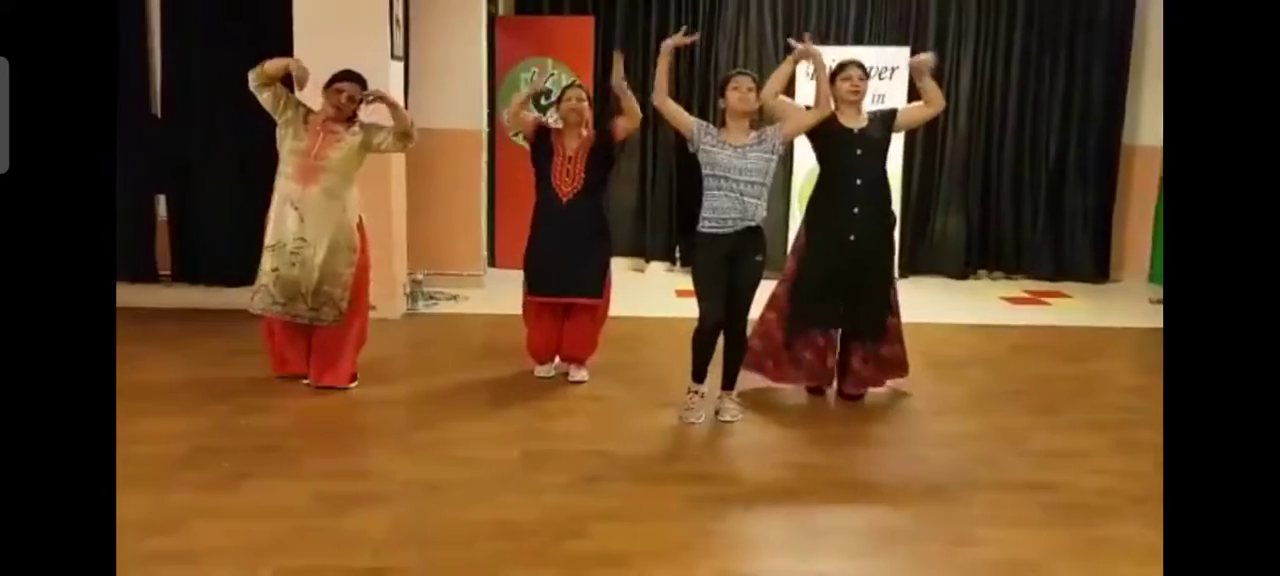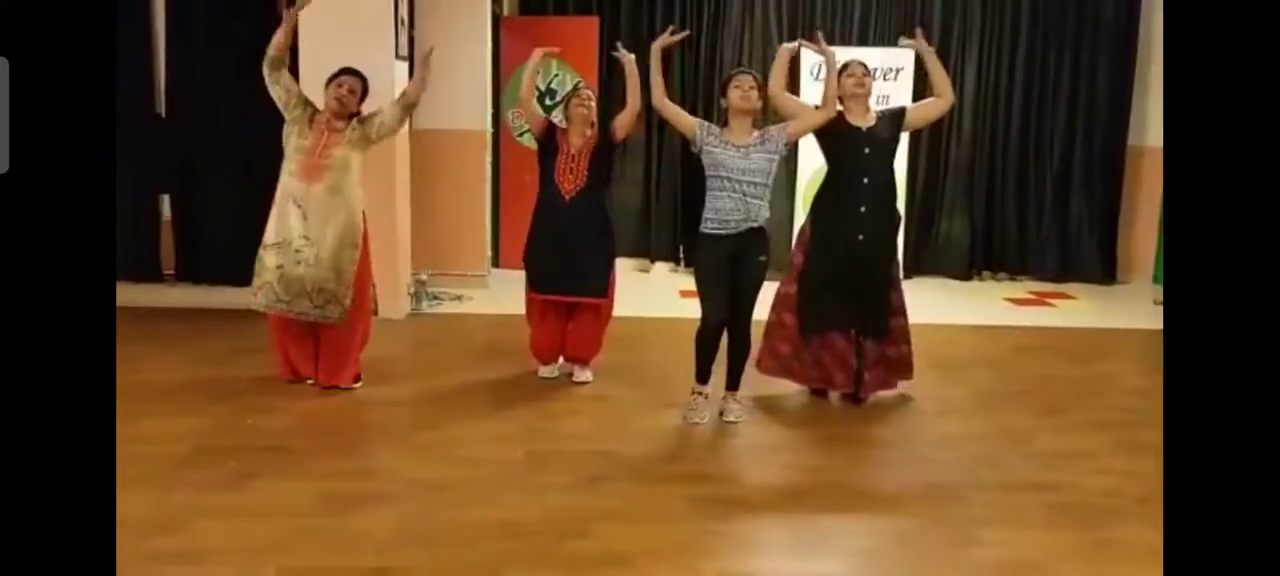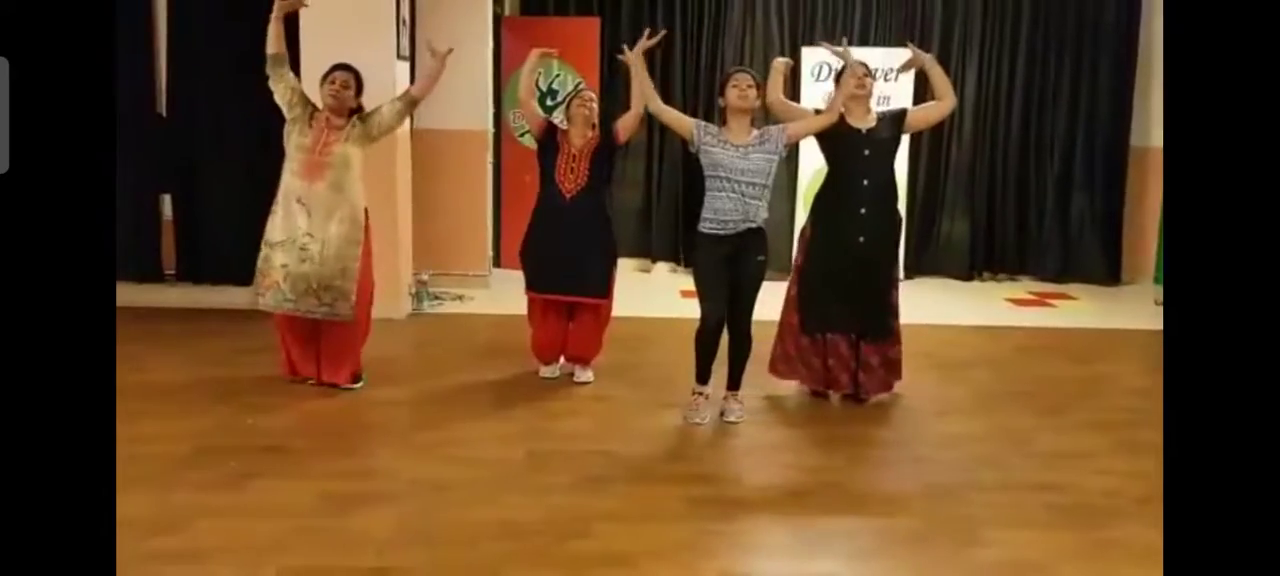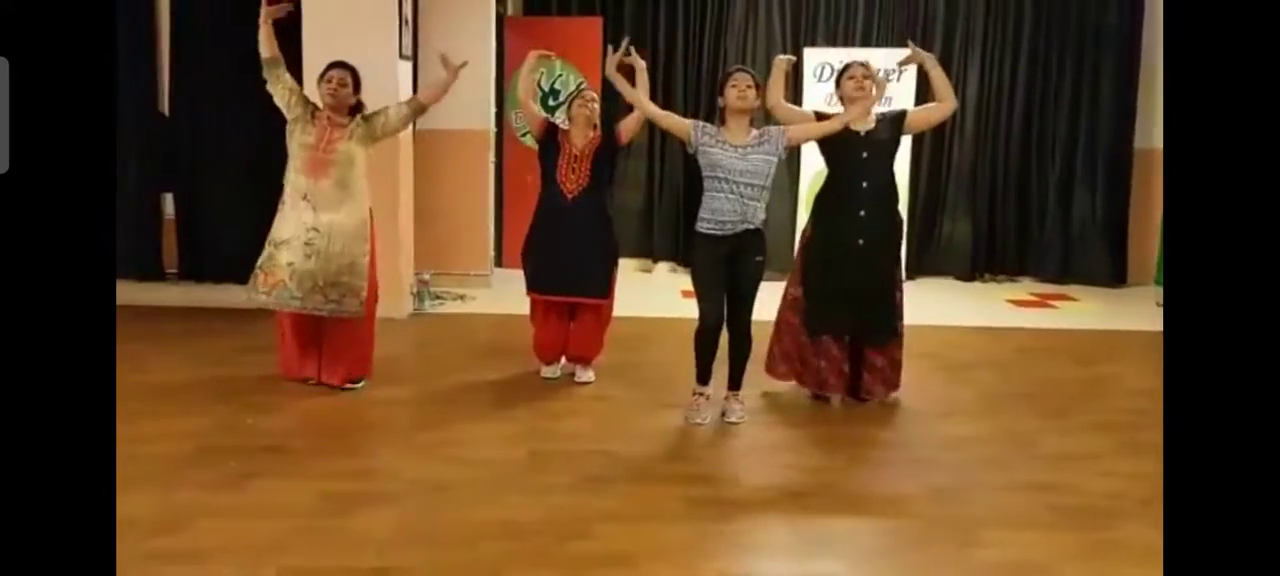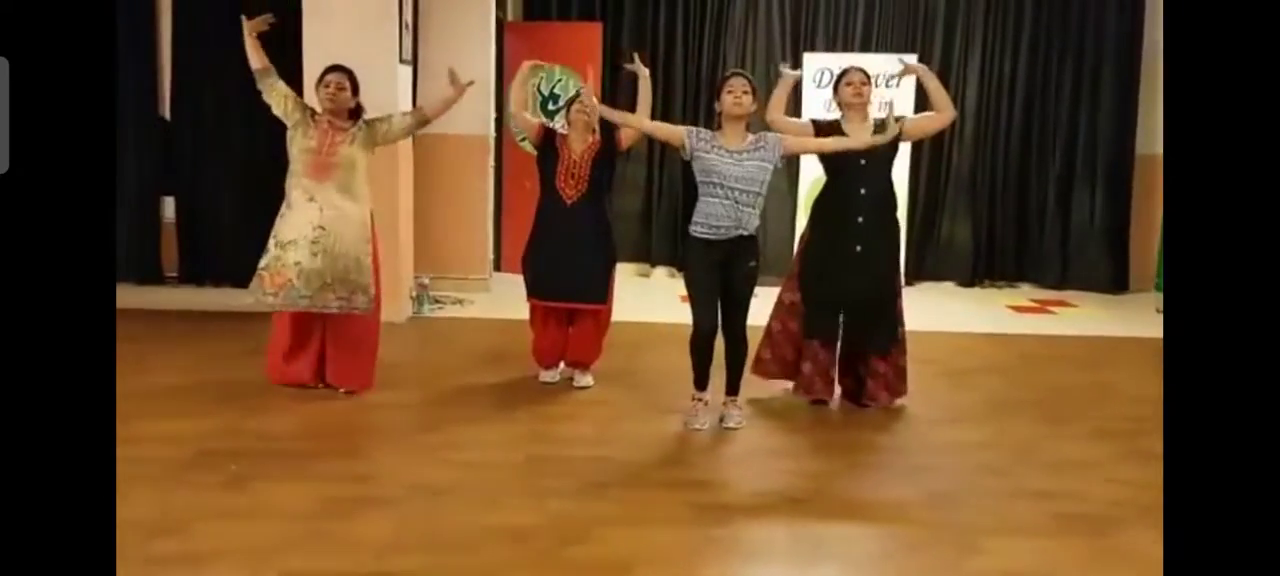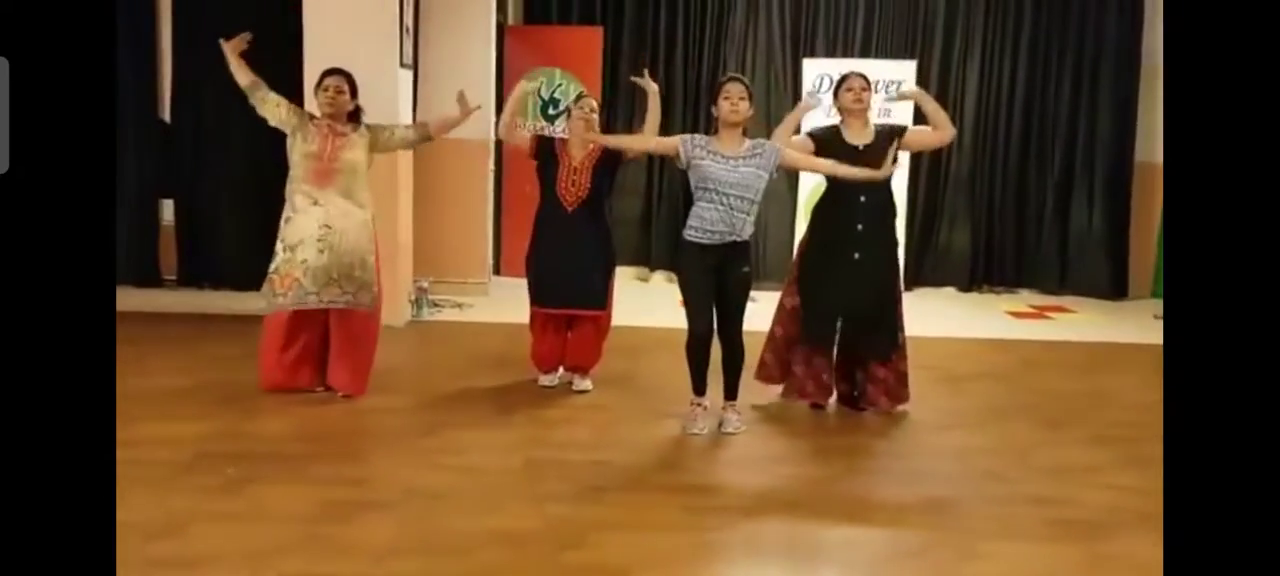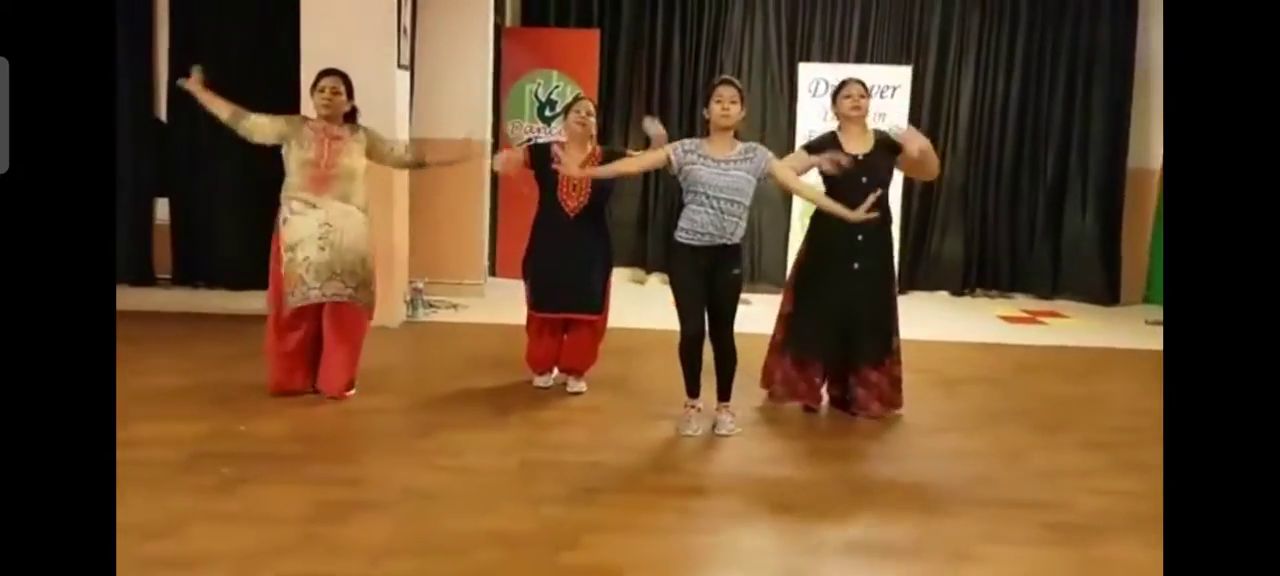
dt=0.2s
person 1, frame 1
left shoulder: (771, 138)
right shoulder: (703, 135)
left elbow: (821, 111)
right elbow: (661, 100)
left wrist: (816, 63)
right wrist: (665, 53)
left hip: (749, 241)
right hip: (710, 240)
left knee: (737, 321)
right knee: (711, 318)
left ankle: (728, 393)
right ankle: (696, 390)
person 1, frame 2
left shoulder: (774, 139)
right shoulder: (706, 135)
left elbow: (827, 111)
right elbow: (660, 102)
left wrist: (829, 60)
right wrist: (656, 53)
left hip: (752, 241)
right hip: (712, 240)
left knee: (740, 321)
right knee: (714, 318)
left ankle: (732, 394)
right ankle: (700, 391)
person 1, frame 3
left shoulder: (774, 139)
right shoulder: (704, 134)
left elbow: (830, 116)
right elbow: (656, 107)
right wrist: (638, 62)
left hip: (751, 241)
right hip: (711, 239)
left knee: (740, 322)
right knee: (712, 318)
left ankle: (733, 394)
right ankle: (700, 391)
person 1, frame 4
left shoulder: (773, 139)
right shoulder: (703, 135)
left elbow: (831, 125)
right elbow: (650, 110)
right wrist: (615, 76)
left hip: (749, 241)
right hip: (709, 239)
left knee: (739, 321)
right knee: (711, 319)
left ankle: (734, 394)
right ankle: (701, 392)
person 1, frame 5
left shoulder: (769, 145)
right shoulder: (699, 140)
left elbow: (827, 144)
right elbow: (645, 125)
left wrist: (878, 138)
right wrist: (597, 107)
left hip: (743, 246)
right hip: (703, 244)
left knee: (735, 326)
right knee: (705, 324)
left ankle: (733, 399)
right ankle: (699, 397)
person 1, frame 6
left shoulder: (765, 152)
right shoulder: (694, 146)
left elbow: (820, 164)
right elbow: (643, 143)
left wrist: (874, 173)
right wrist: (593, 139)
left hip: (736, 252)
right hip: (696, 249)
left knee: (730, 331)
right knee: (699, 329)
left ankle: (731, 405)
right ankle: (698, 402)
person 1, frame 7
left shoulder: (755, 155)
right shoulder: (687, 150)
left elbow: (798, 185)
right elbow: (637, 163)
left wrist: (847, 213)
right wrist: (584, 172)
left hip: (727, 254)
right hip: (687, 251)
left knee: (722, 333)
right knee: (692, 332)
left ankle: (725, 406)
right ankle: (692, 404)
person 2, frame 1
left shoulder: (360, 134)
right shoulder: (292, 117)
left elbow: (404, 138)
right elbow: (257, 81)
left wrist: (390, 103)
right wrist: (290, 64)
left hip: (336, 229)
right hip: (289, 225)
left knee: (335, 300)
right knee: (288, 295)
left ankle: (336, 371)
right ankle: (299, 366)
person 2, frame 2
left shoulder: (363, 131)
right shoulder: (299, 115)
left elbow: (405, 106)
right elbow: (274, 69)
left wrist: (422, 71)
left hip: (339, 227)
right hip: (291, 224)
left knee: (339, 300)
right knee: (291, 298)
left ankle: (341, 370)
right ankle: (303, 366)
person 2, frame 3
left shoulder: (364, 128)
right shoulder: (298, 114)
left elbow: (408, 101)
right elbow: (277, 68)
left wrist: (437, 65)
left hip: (342, 225)
right hip: (293, 222)
left knee: (343, 299)
right knee: (293, 297)
left ankle: (342, 370)
right ankle: (305, 368)
person 2, frame 4
left shoulder: (366, 127)
right shoulder: (299, 114)
left elbow: (413, 107)
right elbow: (273, 71)
left wrist: (449, 78)
left hip: (346, 223)
right hip: (298, 221)
left knee: (346, 297)
right knee: (297, 296)
left ankle: (345, 370)
right ankle: (305, 367)
person 2, frame 5
left shoulder: (367, 132)
right shoulder: (299, 119)
left elbow: (416, 119)
right elbow: (267, 80)
left wrist: (455, 95)
right wrist: (249, 34)
left hip: (349, 226)
right hip: (301, 225)
left knee: (349, 301)
right knee: (299, 300)
left ankle: (345, 374)
right ankle: (302, 371)
person 2, frame 6
left shoulder: (367, 135)
right shoulder: (297, 124)
left elbow: (417, 134)
right elbow: (258, 94)
left wrist: (459, 117)
right wrist: (231, 55)
left hip: (350, 229)
right hip: (302, 229)
left knee: (349, 305)
right knee: (299, 304)
left ankle: (345, 378)
right ankle: (302, 375)
person 2, frame 7
left shoulder: (362, 137)
right shoulder: (292, 128)
left elbow: (405, 156)
right elbow: (242, 120)
left wrist: (449, 158)
right wrist: (198, 90)
left hip: (347, 232)
right hip: (299, 231)
left knee: (343, 308)
right knee: (297, 307)
left ankle: (338, 379)
right ankle: (298, 378)
person 3, frame 1
left shoulder: (883, 122)
right shoulder: (819, 122)
left elbow: (935, 106)
right elbow: (769, 99)
left wrist: (922, 74)
left hip: (873, 230)
right hip: (826, 226)
left knee: (867, 305)
right knee: (815, 300)
left ankle: (855, 378)
right ankle: (815, 372)
person 3, frame 2
left shoulder: (892, 120)
right shoulder: (826, 122)
left elbow: (945, 100)
right elbow: (776, 95)
left wrist: (928, 55)
right wrist: (784, 55)
left hip: (878, 230)
right hip: (831, 226)
left knee: (873, 306)
right knee: (825, 303)
left ankle: (861, 381)
right ankle: (822, 375)
person 3, frame 3
left shoulder: (894, 122)
right shoulder: (826, 124)
left elbow: (946, 103)
right elbow: (775, 102)
left wrist: (927, 62)
right wrist: (778, 68)
left hip: (879, 230)
right hip: (832, 227)
left knee: (872, 307)
right knee: (827, 304)
left ankle: (863, 381)
right ankle: (822, 377)
person 3, frame 4
left shoulder: (893, 123)
right shoulder: (825, 123)
left elbow: (947, 105)
right elbow: (775, 106)
left wrist: (928, 62)
right wrist: (779, 67)
left hip: (879, 231)
right hip: (832, 228)
left knee: (874, 307)
right knee: (826, 305)
left ankle: (863, 380)
right ankle: (822, 380)
person 3, frame 5
left shoulder: (891, 128)
right shoulder: (823, 131)
left elbow: (946, 114)
right elbow: (774, 120)
left wrist: (923, 74)
right wrist: (786, 81)
left hip: (877, 236)
right hip: (830, 234)
left knee: (871, 312)
right knee: (822, 310)
left ankle: (860, 385)
right ankle: (817, 384)
person 3, frame 6
left shoulder: (891, 135)
right shoulder: (824, 138)
left elbow: (945, 134)
right elbow: (777, 149)
left wrist: (920, 97)
right wrist: (800, 110)
left hip: (876, 241)
right hip: (830, 238)
left knee: (870, 316)
right knee: (820, 312)
left ankle: (855, 388)
right ankle: (815, 387)
person 3, frame 7
left shoulder: (887, 143)
right shoulder: (823, 145)
left elbow: (929, 173)
left wrist: (923, 147)
right wrist: (815, 161)
left hip: (873, 247)
right hip: (830, 244)
left knee: (866, 322)
right knee: (818, 317)
left ankle: (848, 392)
right ankle: (807, 389)
person 4, frame 1
left shoulder: (601, 141)
right shoulder: (543, 138)
left elbow: (634, 119)
right elbow: (512, 115)
left wrist: (620, 87)
right wrist: (532, 90)
left hip: (589, 238)
right hip: (548, 236)
left knee: (585, 300)
right knee: (545, 298)
left ankle: (577, 359)
right ankle: (544, 356)
person 4, frame 2
left shoulder: (604, 144)
right shoulder: (549, 139)
left elbow: (633, 108)
right elbow: (526, 100)
left wrist: (630, 65)
right wrist: (537, 60)
left hip: (591, 238)
right hip: (550, 236)
left knee: (589, 303)
right knee: (547, 301)
left ankle: (580, 360)
right ankle: (548, 357)
person 4, frame 3
left shoulder: (605, 144)
right shoulder: (549, 139)
left elbow: (637, 109)
right elbow: (525, 99)
right wrist: (533, 60)
left hip: (592, 238)
right hip: (551, 236)
left knee: (590, 302)
right knee: (547, 301)
left ankle: (582, 360)
right ankle: (548, 358)
person 4, frame 4
left shoulder: (607, 144)
right shoulder: (550, 139)
left elbow: (641, 112)
right elbow: (525, 100)
left wrist: (640, 69)
right wrist: (532, 61)
left hip: (593, 238)
right hip: (551, 236)
left knee: (590, 303)
right knee: (549, 302)
left ankle: (582, 360)
right ankle: (550, 358)
person 4, frame 5
left shoulder: (606, 148)
right shoulder: (549, 143)
left elbow: (641, 122)
right elbow: (517, 112)
left wrist: (644, 78)
right wrist: (524, 72)
left hip: (592, 241)
right hip: (551, 239)
left knee: (590, 307)
right knee: (549, 305)
left ankle: (581, 364)
right ankle: (549, 362)
person 4, frame 6
left shoulder: (608, 155)
right shoulder: (547, 149)
left elbow: (648, 138)
right elbow: (506, 133)
left wrist: (653, 95)
right wrist: (518, 95)
left hip: (592, 245)
right hip: (550, 243)
left knee: (589, 311)
right knee: (548, 309)
left ankle: (580, 368)
right ankle: (548, 366)
person 4, frame 7
left shoulder: (607, 157)
right shoulder: (544, 153)
right elbow: (502, 160)
left wrist: (659, 140)
right wrist: (506, 162)
left hip: (591, 249)
right hip: (550, 247)
left knee: (587, 314)
right knee: (545, 311)
left ankle: (575, 371)
right ankle: (542, 368)
